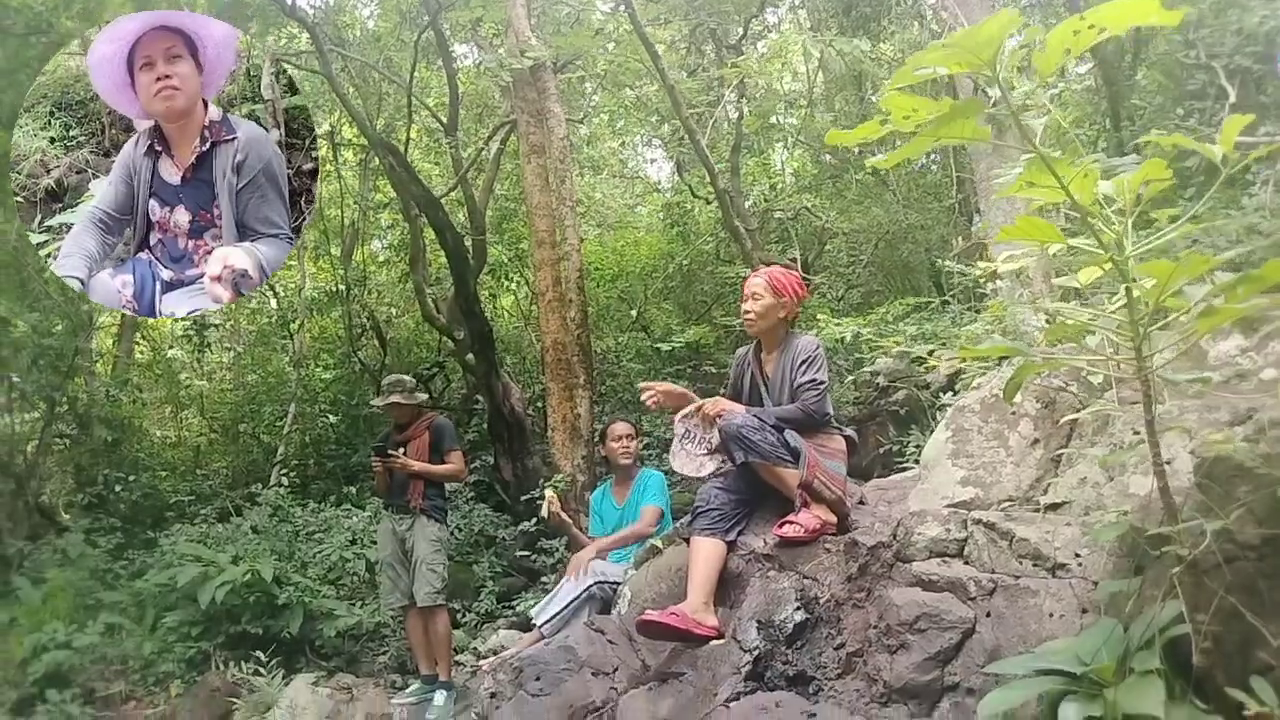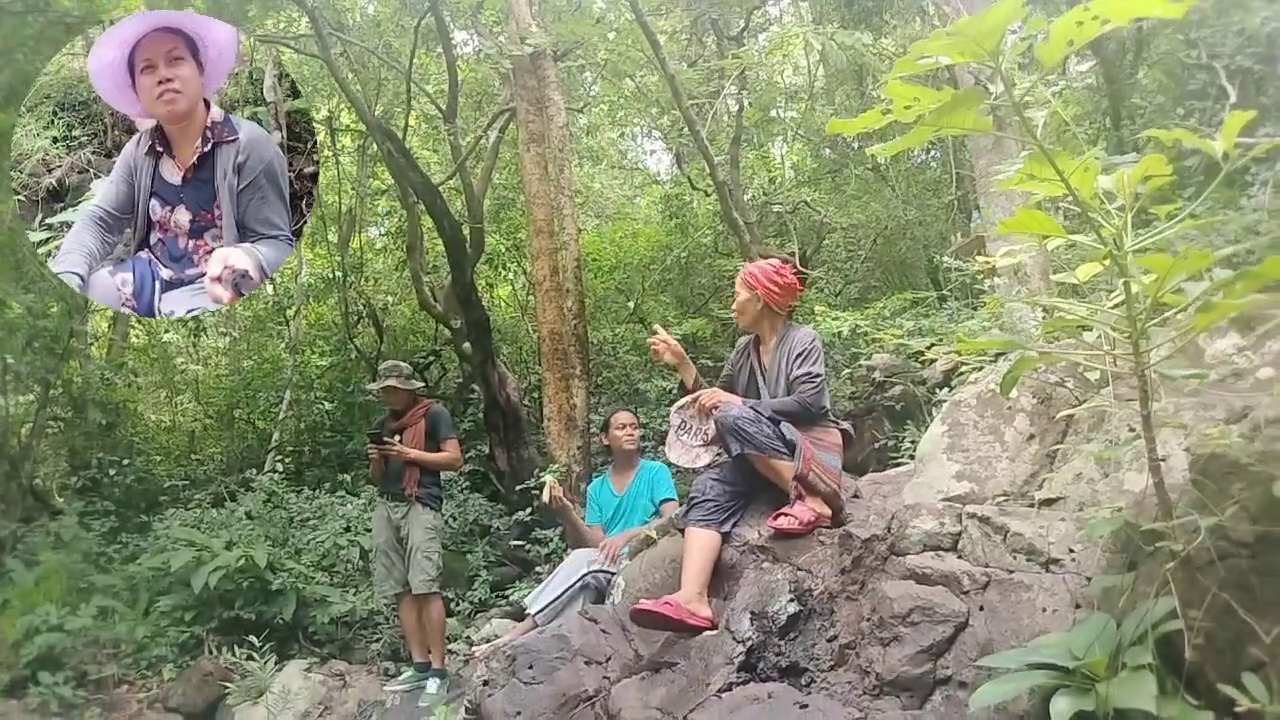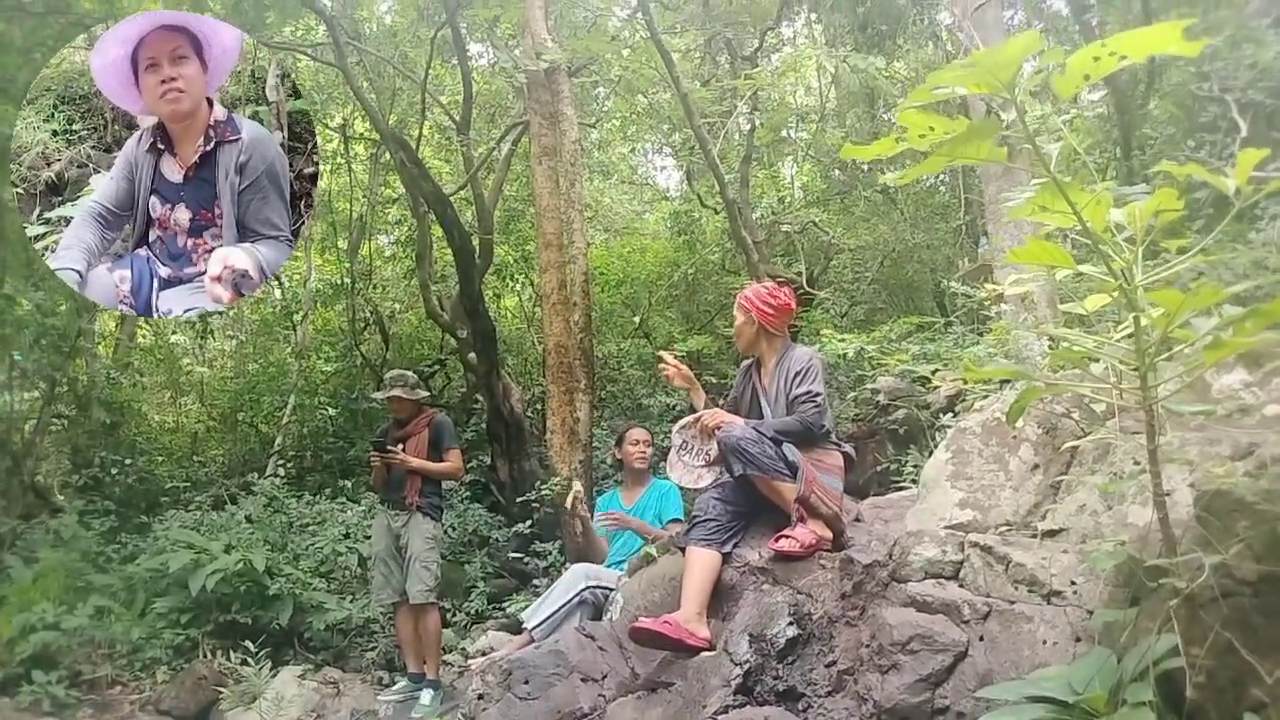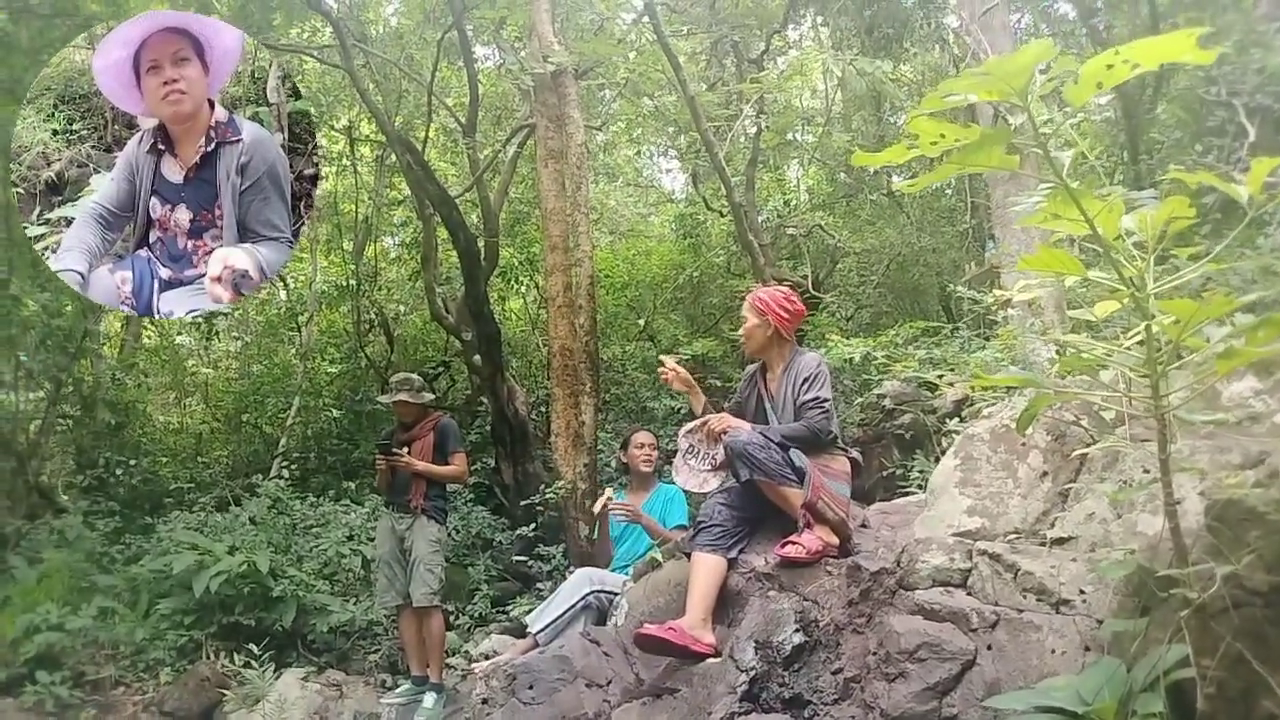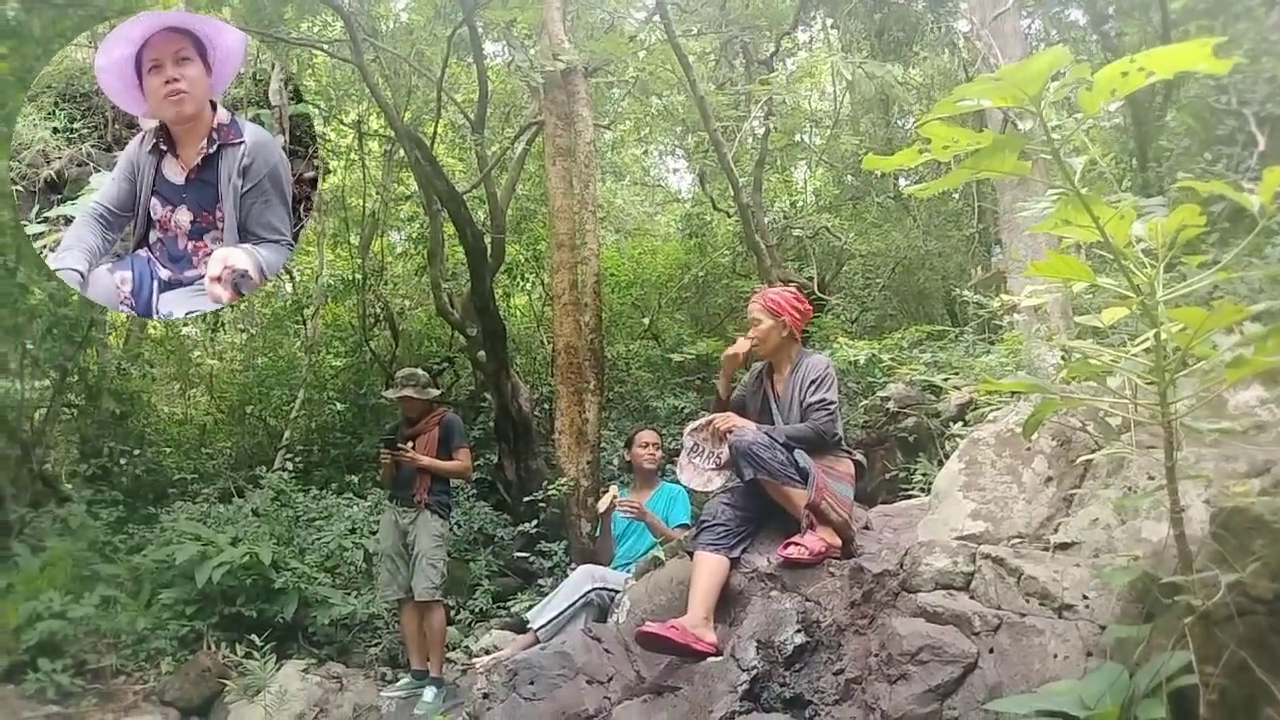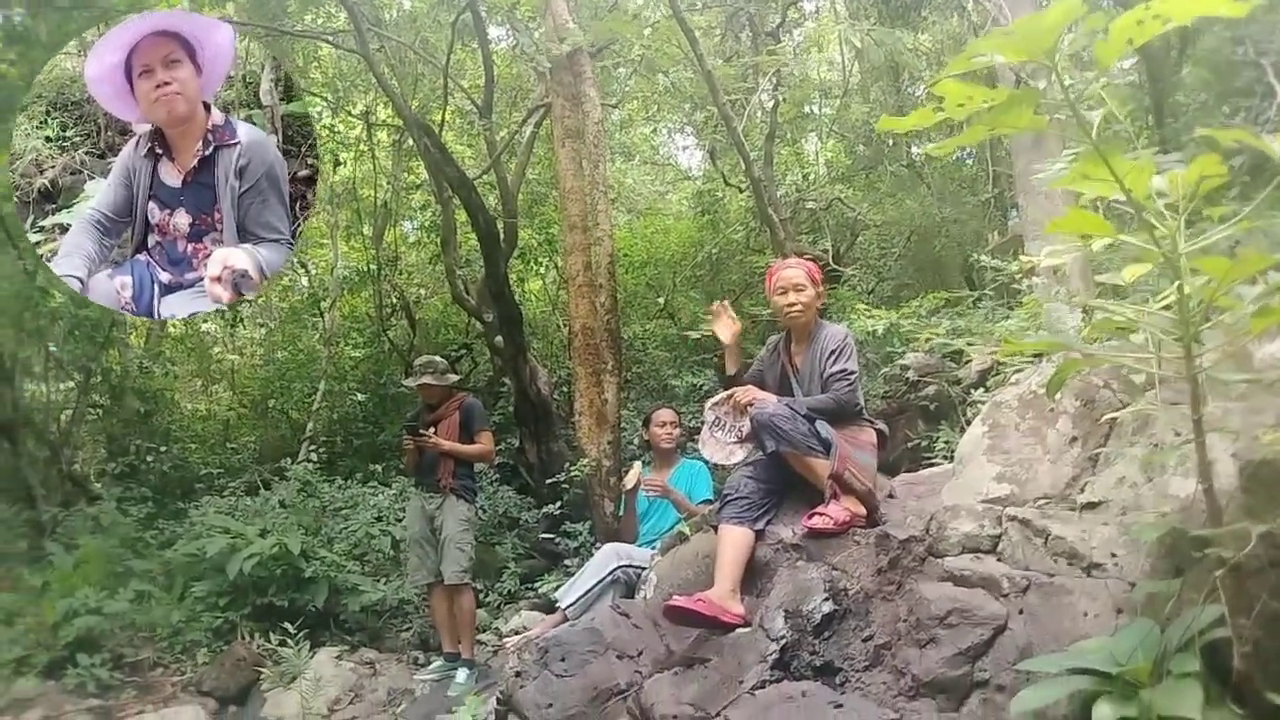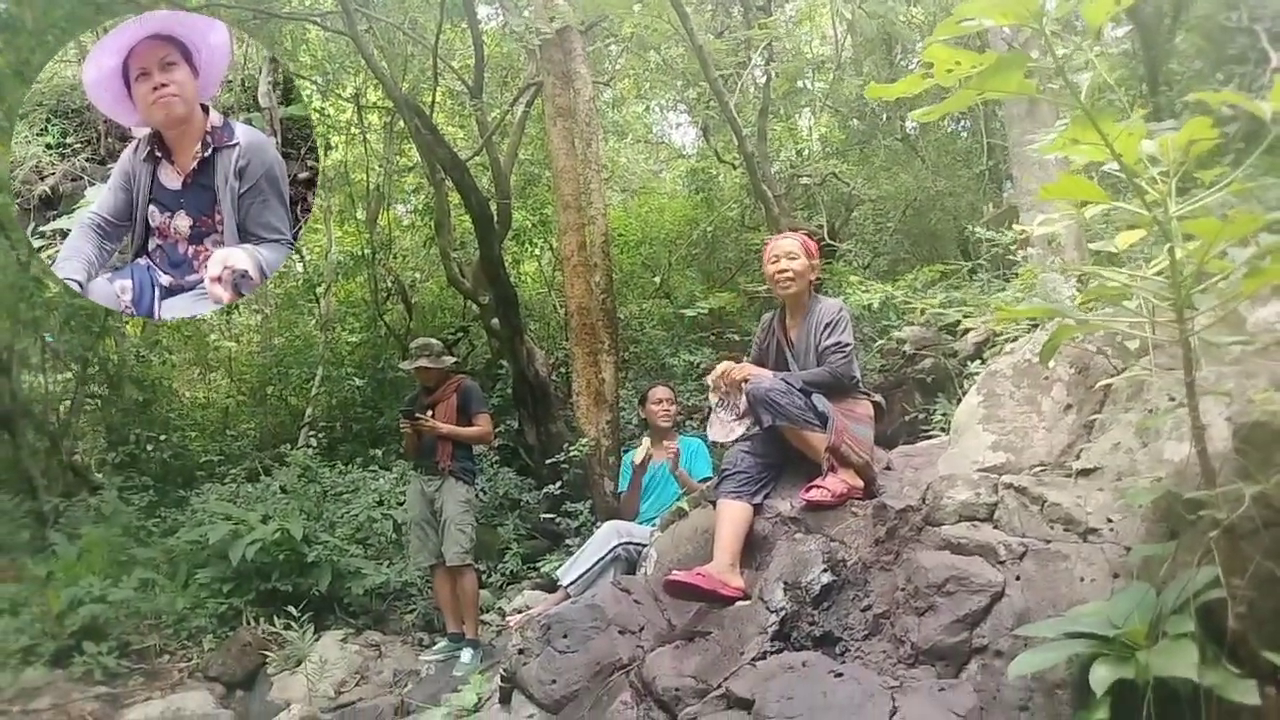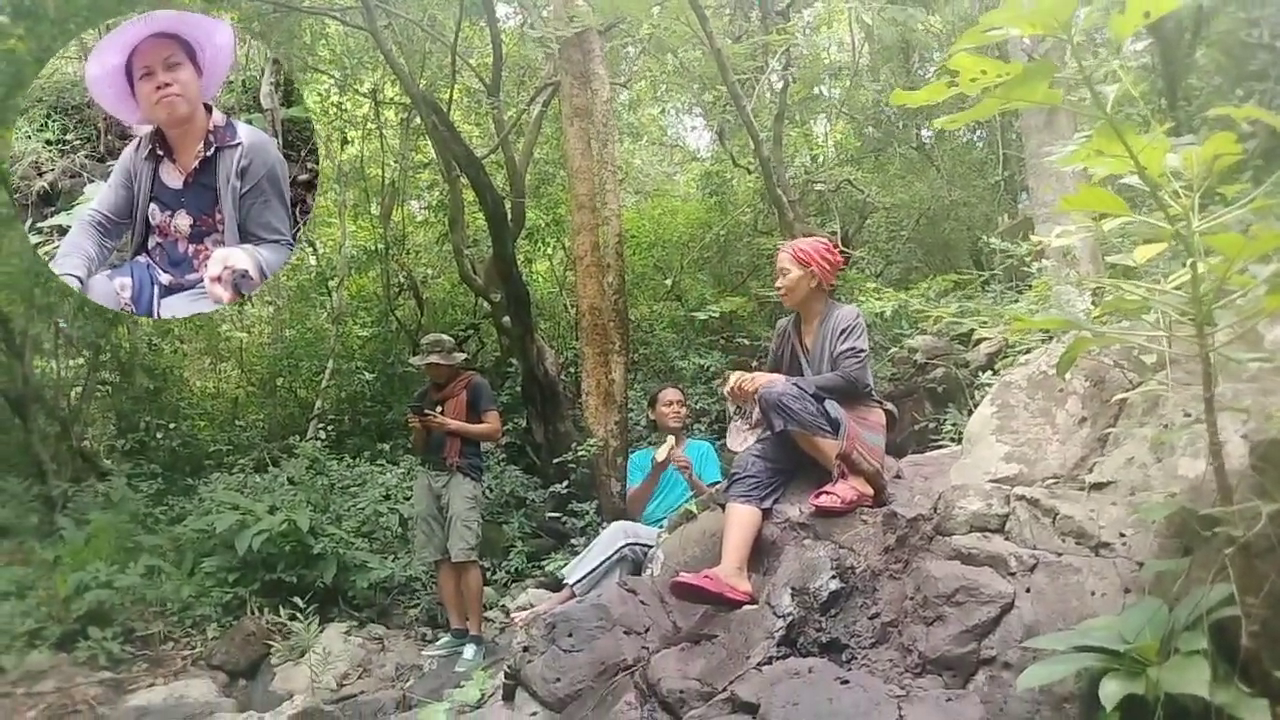
dt=0.5s
person 1, frame 1
left shoulder: (806, 348)
right shoulder: (744, 358)
left elbow: (812, 410)
right elbow: (724, 414)
left wrist: (743, 412)
right wrist: (685, 399)
left hip: (815, 455)
right hip: (767, 464)
left knee: (739, 427)
right knee: (714, 496)
left ankle: (817, 507)
right ankle: (699, 610)
person 1, frame 2
left shoulder: (803, 340)
right shoulder: (744, 349)
left elbow: (809, 403)
right elbow: (716, 400)
left wrist: (740, 404)
right wrist: (683, 364)
left hip: (809, 447)
right hip: (761, 457)
left knee: (733, 418)
right knee: (709, 487)
left ankle: (811, 500)
right ankle: (692, 600)
person 1, frame 3
left shoulder: (803, 360)
right shoulder: (748, 372)
left elbow: (810, 423)
right elbow: (722, 423)
left wrist: (742, 424)
right wrist: (693, 388)
left hip: (812, 468)
right hip: (765, 478)
left knee: (736, 438)
right knee: (711, 506)
left ankle: (813, 522)
right ankle: (691, 619)
person 1, frame 4
left shoulder: (809, 365)
right shoulder: (752, 376)
left elbow: (818, 428)
right elbow: (724, 426)
left wrist: (749, 429)
right wrist: (693, 392)
left hip: (819, 474)
right hip: (769, 483)
left knee: (743, 443)
right knee: (717, 511)
left ankle: (819, 528)
right ankle: (696, 626)
person 1, frame 5
left shoulder: (817, 367)
right shoulder: (758, 375)
left elbow: (823, 430)
right elbow: (725, 418)
left wrist: (755, 429)
right wrist: (726, 375)
left hip: (822, 475)
right hip: (772, 482)
left knee: (747, 442)
right knee: (719, 511)
left ankle: (823, 529)
right ankle: (698, 624)
person 1, frame 6
left shoulder: (836, 337)
right shoulder: (774, 348)
left elbow: (844, 401)
right elbow: (740, 394)
left wrist: (775, 402)
right wrist: (731, 348)
left hip: (843, 444)
right hip: (793, 453)
left knee: (768, 415)
right knee: (742, 484)
left ankle: (846, 498)
right ankle: (725, 596)
person 1, frame 7
left shoulder: (831, 311)
right shoulder: (769, 324)
left elbow: (839, 373)
right elbow: (754, 374)
left wrist: (769, 377)
right wrist: (732, 372)
left hip: (840, 417)
right hip: (792, 427)
left knee: (765, 390)
right knee: (740, 460)
left ankle: (844, 472)
right ankle: (725, 570)
person 1, frame 8
left shoulder: (847, 318)
right shoulder: (785, 329)
left elbow: (852, 379)
right elbow: (770, 380)
left wrist: (783, 383)
right wrist: (747, 383)
left hip: (853, 425)
right hip: (803, 435)
left knee: (778, 395)
right knee: (751, 463)
left ankle: (854, 478)
right ankle: (732, 573)
person 2, frame 1
left shoulder: (438, 426)
right shoulder: (386, 438)
left elbow: (459, 470)
left wrist: (413, 466)
right wrist: (380, 474)
left hip: (425, 518)
right hip: (391, 520)
left knee: (431, 600)
right knee: (407, 602)
left ankle: (445, 684)
right ankle: (426, 678)
person 2, frame 2
left shoulder: (434, 414)
right shoulder: (381, 426)
left elbow: (454, 459)
left wrist: (409, 453)
right wrist: (376, 461)
left hip: (420, 506)
right hip: (386, 508)
left knee: (426, 587)
right knee: (401, 590)
left ankle: (438, 672)
right ankle: (419, 666)
person 2, frame 3
left shoulder: (438, 423)
right shoulder: (385, 432)
left elbow: (456, 469)
left wrist: (411, 462)
right wrist: (378, 468)
left hip: (421, 515)
right hip: (386, 515)
left knee: (423, 597)
right knee: (398, 599)
left ankle: (433, 683)
right ankle: (414, 677)
person 2, frame 4
left shoulder: (443, 427)
right shoulder: (390, 436)
left elbow: (461, 473)
left wrist: (416, 465)
right wrist: (383, 471)
left hip: (425, 518)
right hip: (391, 518)
left knee: (427, 600)
right knee: (402, 601)
left ankle: (436, 686)
right ankle: (417, 679)
person 2, frame 5
left shoulder: (448, 422)
right shoulder: (395, 429)
left elbow: (465, 468)
left wrist: (422, 460)
right wrist: (387, 466)
left hip: (428, 513)
right hip: (394, 512)
left knee: (428, 594)
right knee: (403, 595)
left ankle: (436, 680)
right ankle: (417, 673)
person 2, frame 6
left shoulder: (469, 407)
right shoulder: (416, 417)
left elbow: (488, 451)
left wrist: (444, 445)
right wrist: (411, 452)
left hip: (454, 497)
right hip: (421, 498)
left knee: (457, 578)
right knee: (432, 579)
left ankle: (467, 662)
right ankle: (449, 656)
person 2, frame 7
left shoulder: (465, 389)
right shoulder: (413, 401)
left elbow: (486, 433)
left wrist: (442, 428)
right wrist: (409, 436)
left hip: (454, 479)
right hip: (421, 481)
left knee: (459, 560)
right knee: (434, 561)
left ankle: (472, 642)
right ankle: (454, 636)
person 2, frame 8
left shoulder: (475, 386)
right shoulder: (422, 396)
left elbow: (494, 431)
left wrist: (451, 425)
right wrist: (418, 430)
left hip: (461, 475)
right hip: (427, 476)
left knee: (464, 555)
right knee: (440, 557)
left ankle: (475, 638)
right ankle: (457, 632)
person 3, frame 1
left shoulder: (248, 144)
right shoulder: (138, 150)
left elbow: (277, 242)
right elbow: (99, 223)
left wrist: (247, 261)
right wrist: (65, 282)
left hip: (212, 290)
right hip: (148, 278)
person 3, frame 2
left shoulder: (250, 145)
right shoulder: (140, 150)
left elbow: (277, 243)
right elbow: (100, 222)
left wrist: (248, 260)
right wrist: (64, 279)
left hip: (212, 290)
right hip: (148, 278)
person 3, frame 3
left shoulder: (252, 145)
right shoulder: (140, 147)
left elbow: (277, 243)
right elbow: (98, 218)
left wrist: (248, 260)
right wrist: (62, 275)
left hip: (211, 287)
right hip: (145, 275)
person 3, frame 4
left shoulder: (252, 146)
right shoulder: (141, 148)
left elbow: (277, 245)
right elbow: (99, 218)
left wrist: (248, 261)
right wrist: (64, 276)
left hip: (211, 289)
right hip: (147, 276)
person 3, frame 5
left shoulder: (254, 148)
right shoulder: (143, 148)
left elbow: (278, 247)
right elbow: (100, 218)
left wrist: (248, 262)
right wrist: (63, 275)
left hip: (212, 290)
right hip: (146, 276)
person 3, frame 6
left shoulder: (250, 148)
right shoulder: (138, 153)
left elbow: (277, 247)
right elbow: (97, 224)
left wrist: (247, 263)
right wrist: (63, 280)
left hip: (211, 292)
right hip: (147, 280)
person 3, frame 7
left shoulder: (249, 150)
right shoulder: (138, 157)
left elbow: (278, 248)
right elbow: (97, 228)
left wrist: (247, 262)
right wrist: (64, 284)
left hip: (213, 294)
right hip: (147, 283)
person 3, frame 8
left shoulder: (252, 150)
right shoulder: (139, 155)
left elbow: (278, 248)
right elbow: (98, 225)
left wrist: (248, 262)
right wrist: (64, 280)
left hip: (212, 293)
right hip: (147, 280)
person 4, frame 1
left shoulder: (652, 480)
right shoulder: (599, 497)
left elbow: (646, 527)
right elbow: (600, 553)
left wrist: (598, 546)
right wrist: (570, 529)
right hip: (612, 577)
left knee: (587, 574)
left ankle: (527, 644)
person 4, frame 2
left shoulder: (656, 472)
right shoulder: (597, 488)
right elbow: (596, 544)
left wrist: (626, 536)
right wrist: (569, 514)
right hip: (606, 569)
left knee: (583, 559)
right knee: (583, 583)
left ankle: (520, 633)
person 4, frame 3
left shoulder: (666, 490)
right shoulder: (606, 500)
right elbow: (601, 558)
left wrist: (633, 524)
right wrist: (585, 522)
right hip: (607, 583)
left knee: (582, 573)
right knee: (582, 599)
left ankle: (517, 646)
person 4, frame 4
left shoulder: (671, 495)
right shoulder: (614, 501)
right elbow: (603, 562)
left wrist: (643, 520)
right wrist: (603, 522)
right hip: (611, 589)
left knee: (586, 577)
right knee: (587, 599)
left ankle: (520, 650)
person 4, frame 5
left shoulder: (674, 494)
right shoulder: (618, 499)
right elbow: (604, 560)
left wrist: (648, 518)
right wrist: (606, 521)
right hip: (612, 585)
left knee: (588, 575)
right knee: (587, 598)
left ankle: (522, 645)
person 4, frame 6
left shoulder: (696, 470)
right shoulder: (639, 478)
right elbow: (628, 538)
left wrist: (672, 495)
right wrist: (630, 499)
right hip: (637, 562)
left knee: (613, 552)
right knee: (614, 578)
left ankle: (552, 623)
person 4, frame 7
left shoulder: (694, 447)
right shoulder: (632, 458)
right elbow: (627, 515)
left wrist: (678, 470)
right wrist: (637, 475)
right hip: (636, 541)
left knee: (614, 530)
right knee: (615, 555)
left ankle: (555, 601)
person 4, frame 8
left shoulder: (703, 451)
right shoulder: (639, 459)
right elbow: (633, 511)
left wrist: (691, 477)
right wrist: (655, 473)
right hip: (644, 542)
left knee: (620, 531)
right knee: (621, 554)
left ankle: (560, 600)
